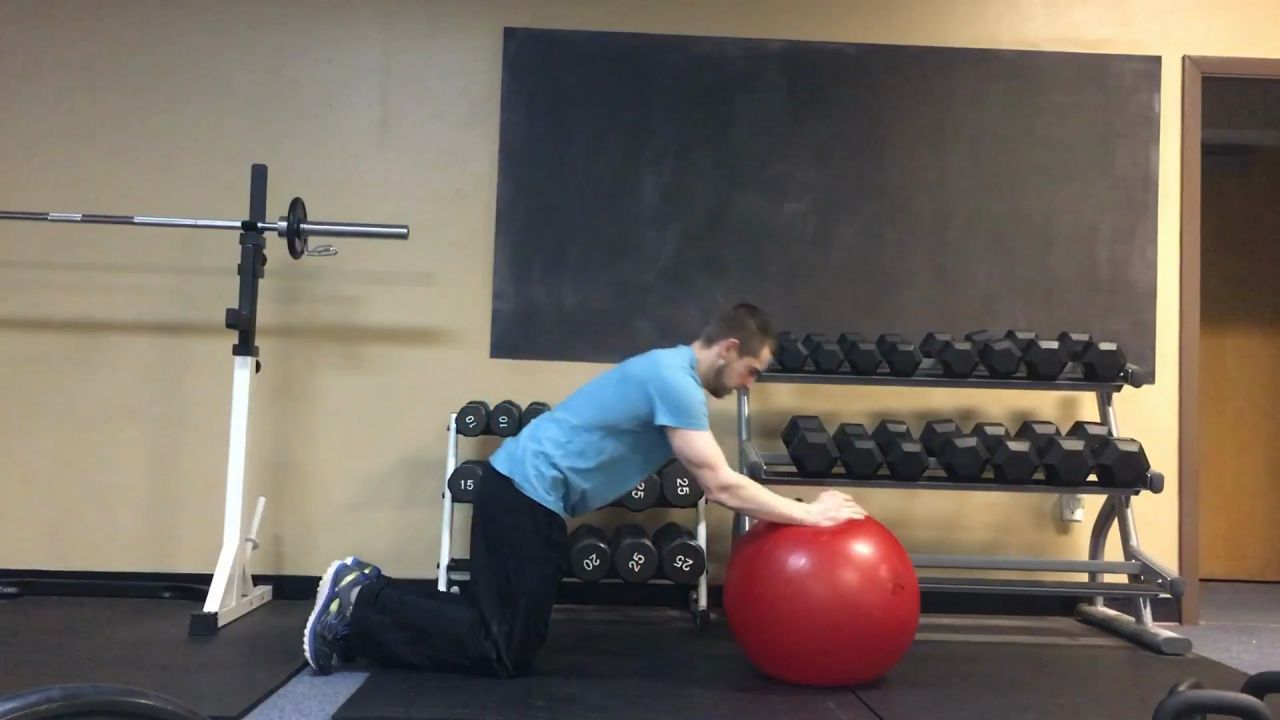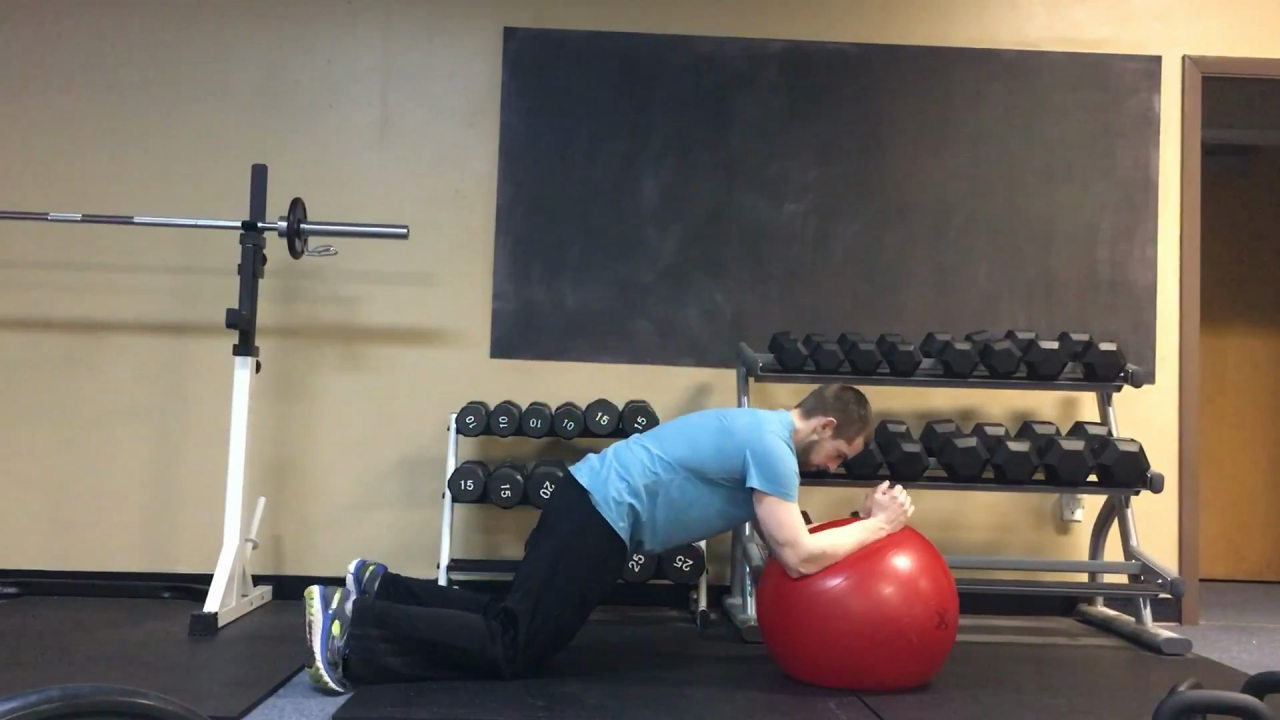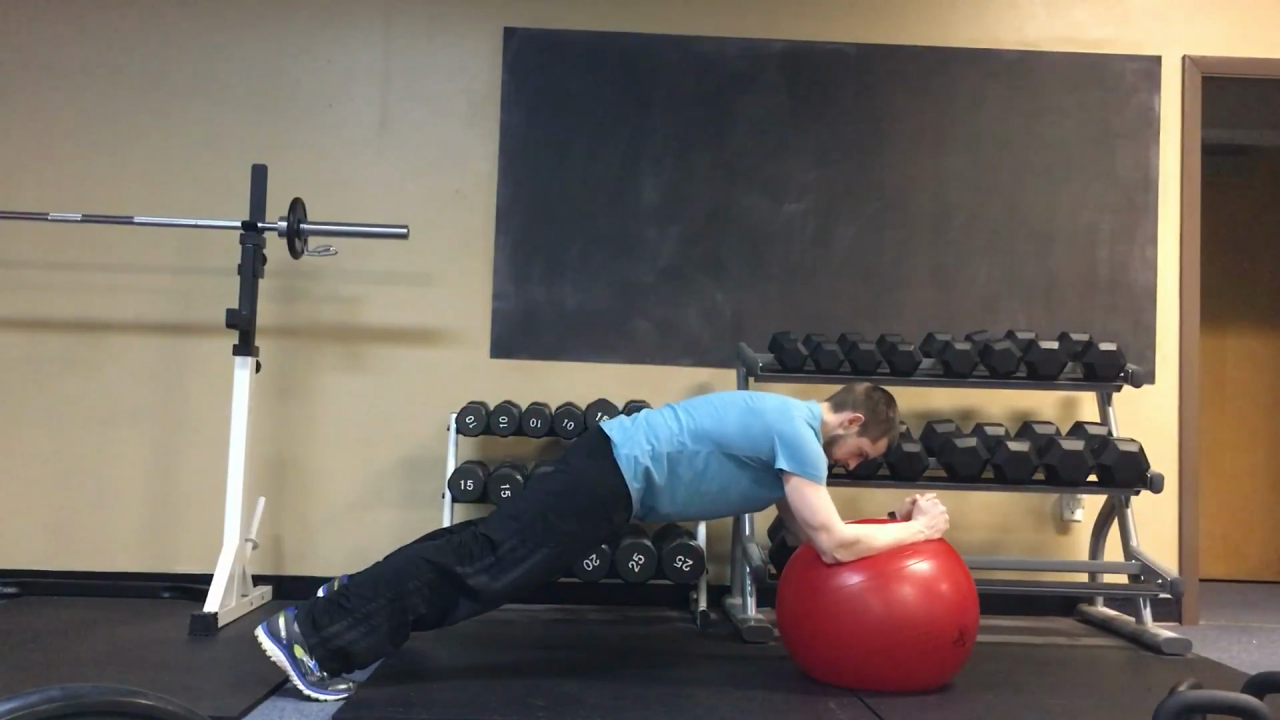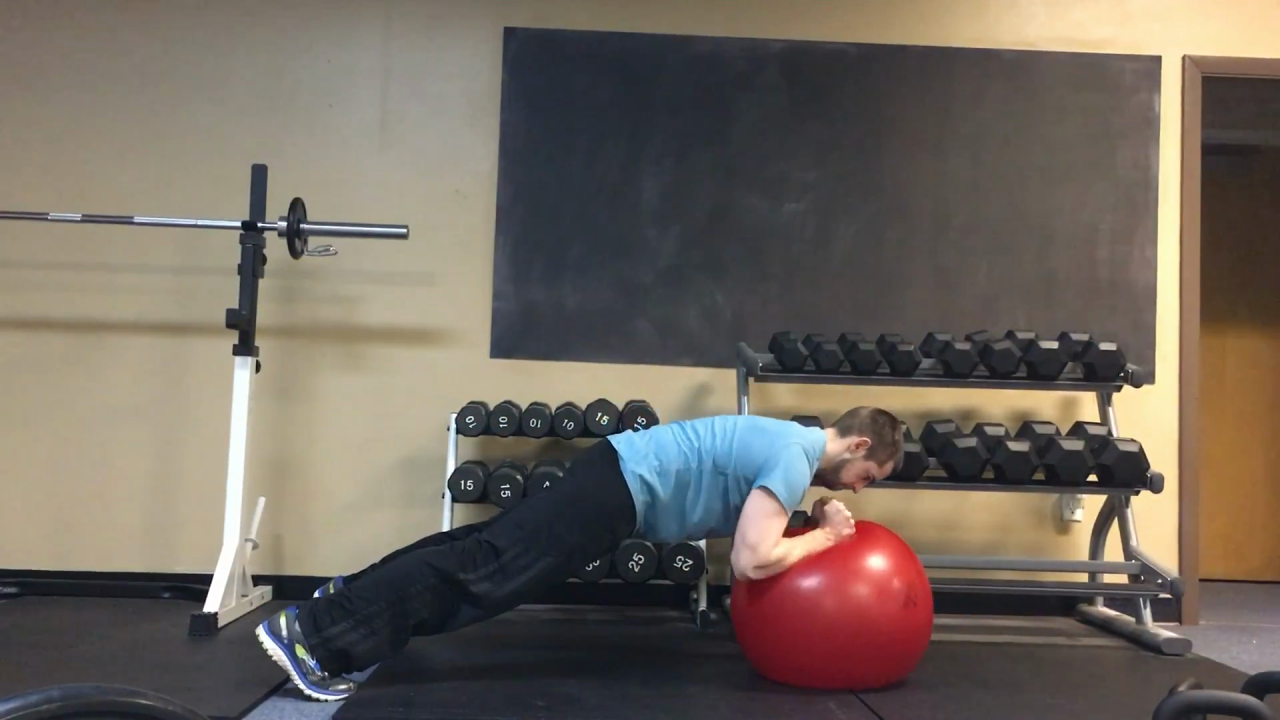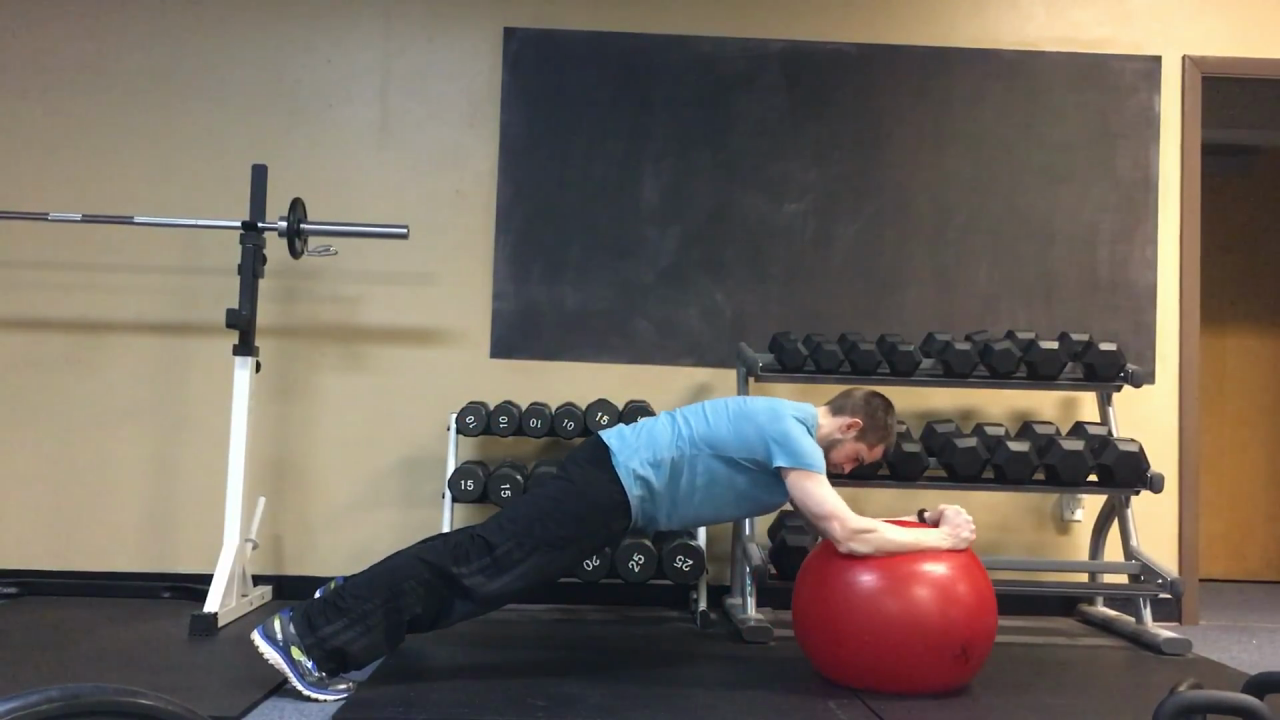
dt=1s
person 1, frame 1
left shoulder: (674, 376)
right shoulder: (674, 380)
left elbow: (719, 484)
right elbow: (720, 487)
left wrist: (802, 507)
right wrist: (812, 514)
left hip: (520, 487)
right hip: (527, 492)
left knee: (501, 628)
right knee: (504, 651)
left ankle: (363, 591)
right ankle: (355, 611)
person 1, frame 2
left shoulder: (764, 434)
right shoulder: (771, 447)
left elbow: (782, 540)
right elbow: (797, 558)
left wrist: (862, 518)
right wrist: (878, 526)
left hip: (591, 501)
right hip: (601, 514)
left knee: (512, 624)
right knee: (510, 646)
left ankle: (376, 590)
right ankle: (348, 629)
person 1, frame 3
left shoulder: (788, 426)
right shoulder: (799, 433)
left elbow: (807, 531)
right elbow: (833, 545)
left wrist: (896, 520)
right wrist: (917, 530)
left hip: (610, 465)
right hip: (614, 474)
left knee: (483, 551)
right knee: (483, 566)
left ankle: (348, 601)
right ankle: (310, 635)
person 1, frame 4
left shoulder: (788, 444)
right shoulder: (795, 458)
left elbow: (744, 533)
right elbow: (752, 562)
left wrist: (810, 521)
right wrist: (823, 536)
left hip: (613, 475)
right hip: (616, 490)
left knee: (481, 551)
right knee: (480, 571)
left ankle: (345, 598)
right ankle: (308, 633)
person 1, frame 5
left shoulder: (790, 432)
right shoulder: (793, 434)
left elbow: (836, 524)
right elbow: (846, 535)
left wrist: (921, 521)
right wrist: (939, 539)
left hip: (613, 476)
right hip: (613, 483)
left knee: (480, 553)
right knee: (476, 567)
left ankle: (343, 602)
right ankle: (304, 633)
